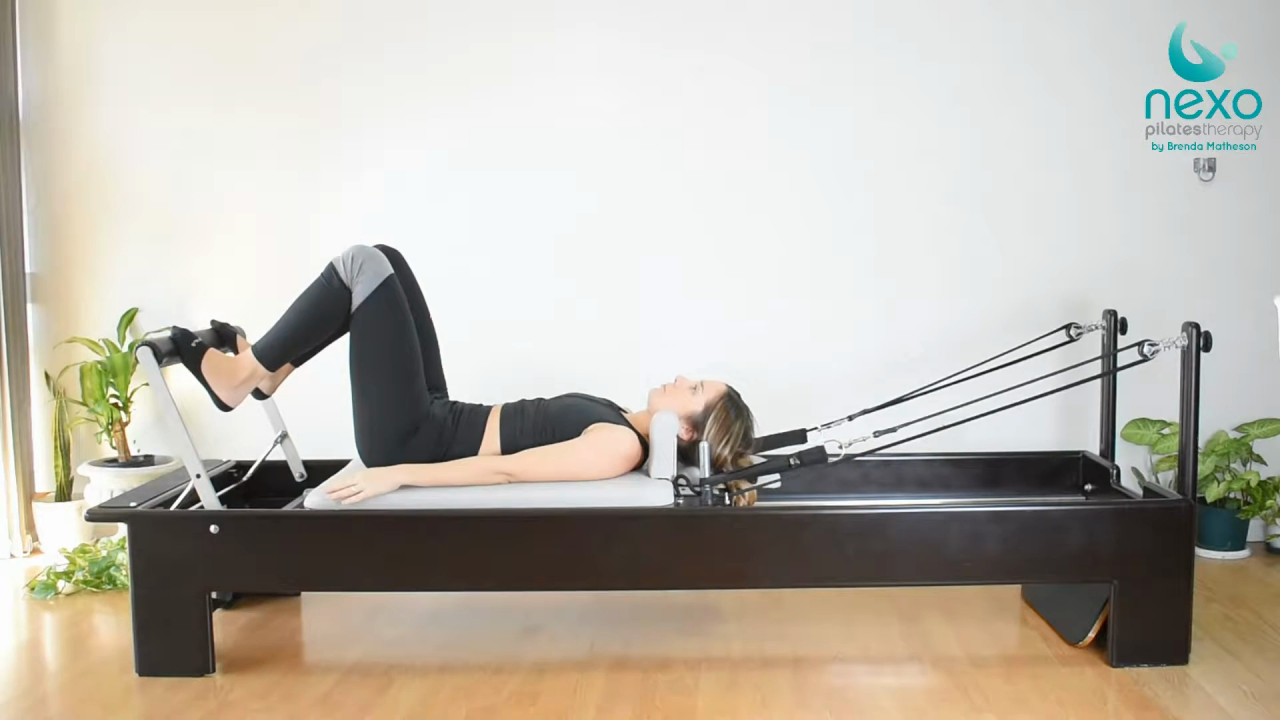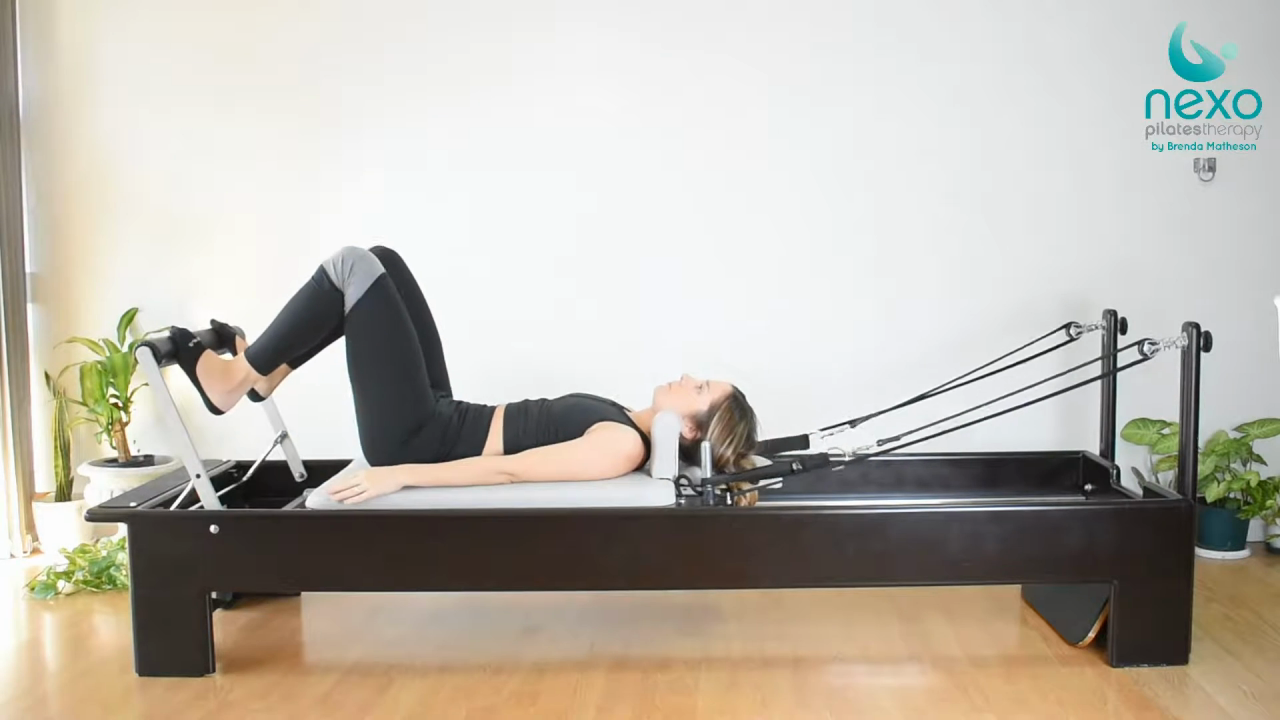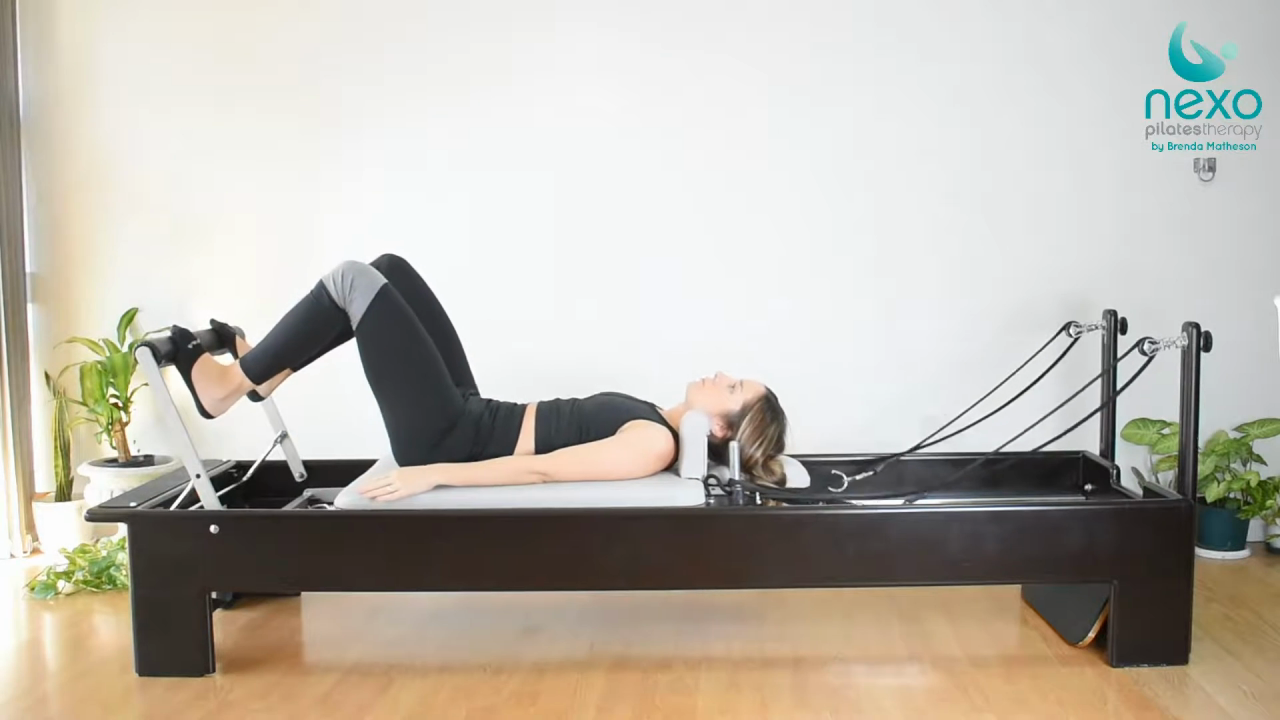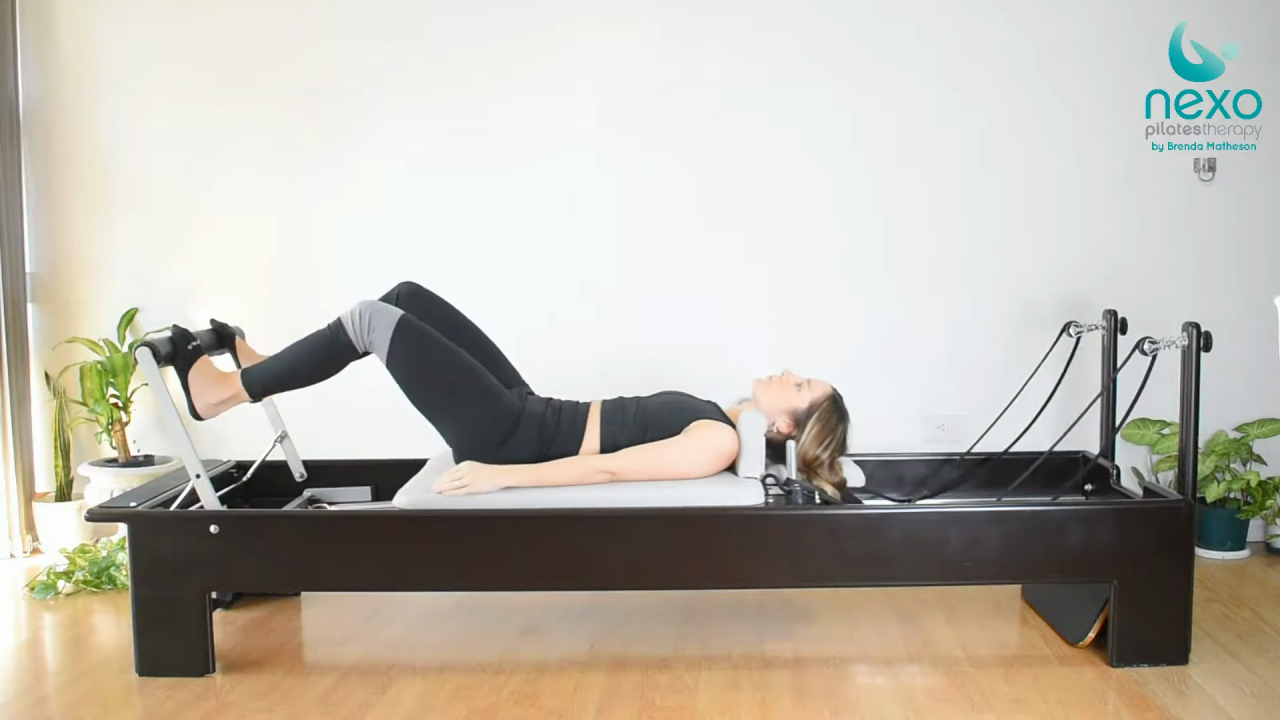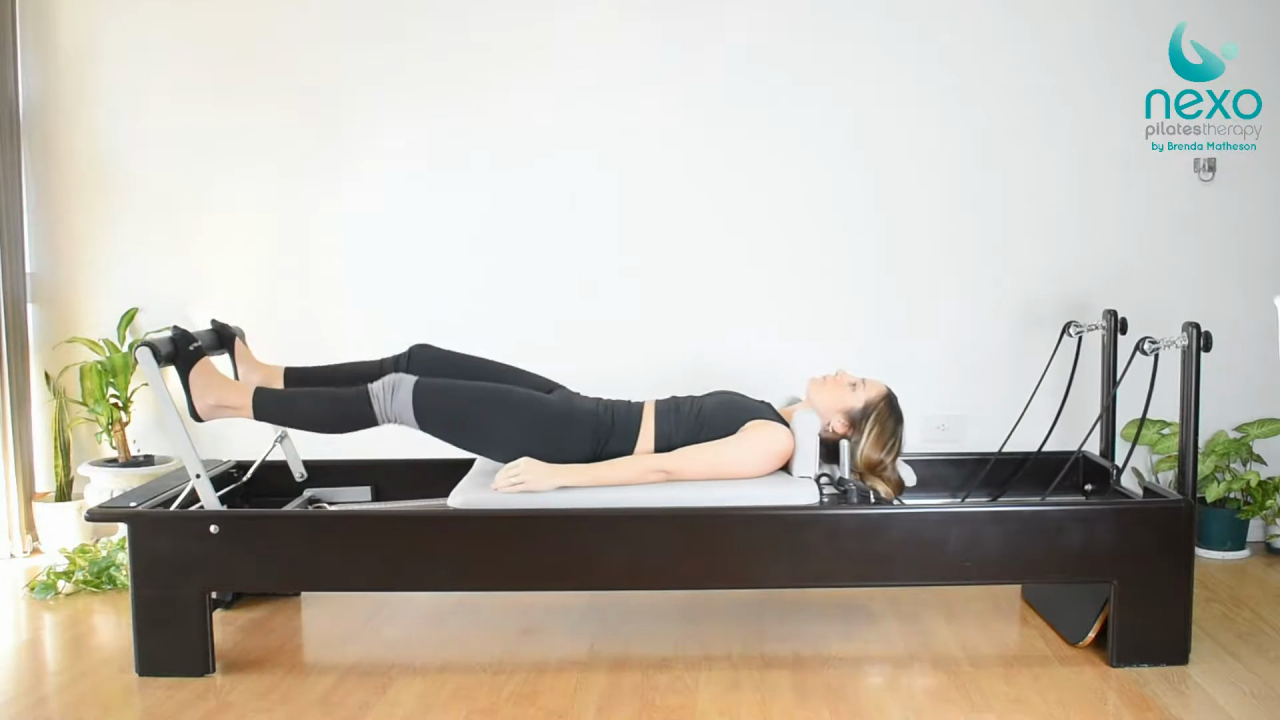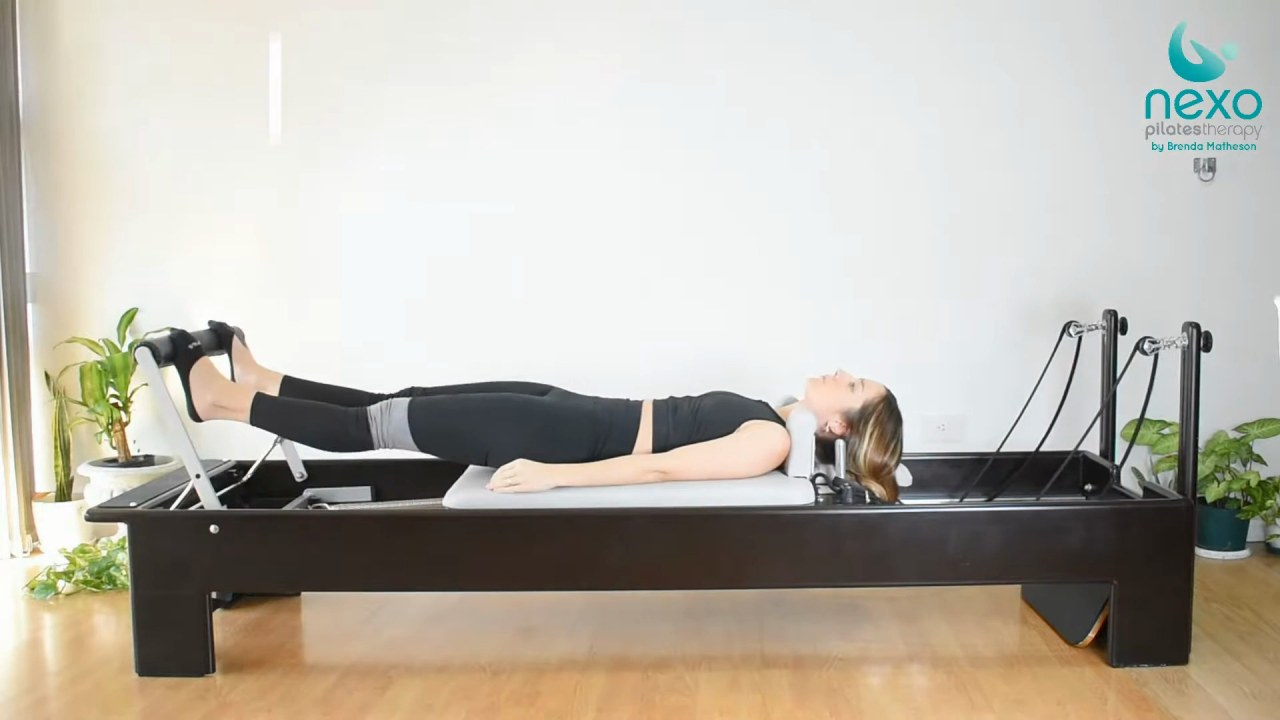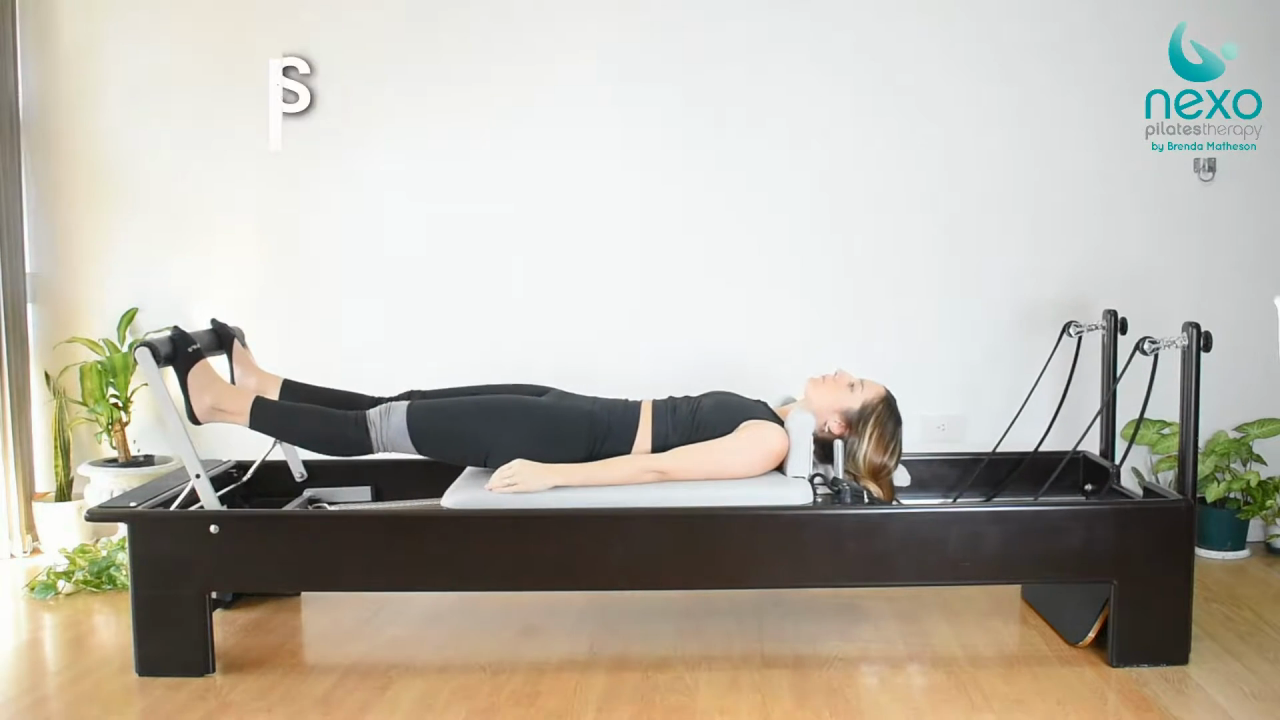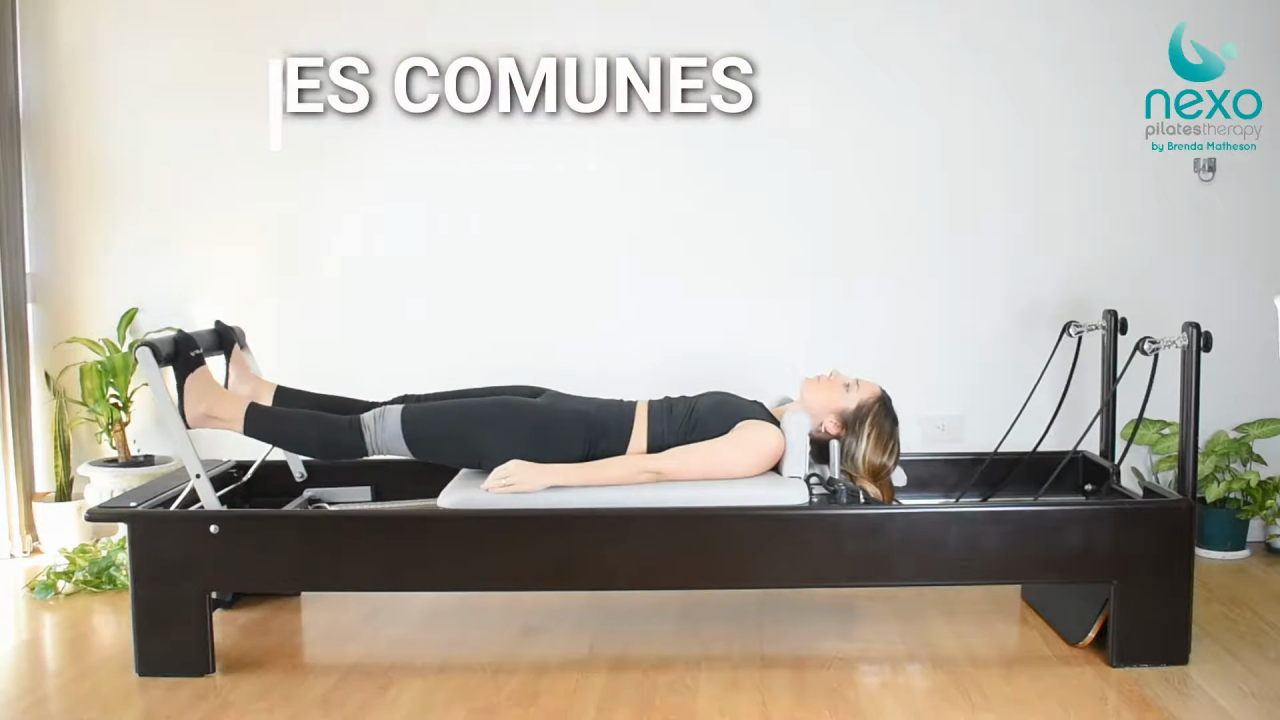
dt=0.3s
person 1, frame 1
left shoulder: (620, 449)
right shoulder: (622, 423)
left elbow: (506, 471)
left wrist: (396, 475)
left hip: (409, 441)
right hip: (438, 420)
left knee: (362, 265)
right knee: (381, 260)
left ankle: (241, 375)
right ankle: (265, 368)
person 1, frame 2
left shoulder: (622, 448)
right shoulder: (627, 423)
left elbow: (508, 471)
left wrist: (399, 474)
left hip: (417, 439)
right hip: (442, 418)
left knee: (353, 267)
right knee: (378, 262)
left ankle: (235, 377)
right ankle: (265, 369)
person 1, frame 3
left shoulder: (654, 446)
right shoulder: (655, 421)
left elbow: (543, 470)
left wrist: (433, 474)
left hip: (449, 439)
right hip: (472, 416)
left knee: (352, 280)
right knee: (388, 271)
left ankle: (228, 384)
right ankle: (262, 371)
person 1, frame 4
left shoulder: (720, 445)
right shoulder: (714, 419)
left elbow: (611, 469)
left wrist: (504, 476)
left hip: (516, 438)
right hip: (532, 413)
left knee: (372, 319)
right knee: (405, 298)
left ankle: (227, 390)
right ankle: (261, 368)
person 1, frame 5
left shoulder: (776, 445)
right shoulder: (768, 417)
left elbow: (666, 468)
left wrist: (560, 474)
left hip: (575, 437)
right hip: (579, 414)
left knee: (396, 396)
right knee: (418, 361)
left ankle: (224, 397)
right ankle: (262, 377)
person 1, frame 6
left shoulder: (771, 444)
right shoulder: (768, 417)
left elbow: (661, 468)
left wrist: (555, 475)
left hip: (572, 438)
right hip: (574, 414)
left knee: (383, 422)
right knee: (394, 410)
left ankle: (224, 397)
right ankle: (257, 380)
person 1, frame 7
left shoulder: (770, 445)
right shoulder: (767, 417)
left elbow: (660, 468)
left wrist: (552, 475)
left hip: (568, 438)
right hip: (571, 415)
left knee: (376, 429)
right knee: (390, 411)
left ankle: (224, 402)
right ankle: (257, 385)
person 1, frame 8
left shoulder: (765, 445)
right shoulder: (762, 417)
left elbow: (655, 468)
left wrist: (548, 474)
left hip: (565, 439)
right hip: (566, 415)
left knee: (370, 434)
right knee: (384, 417)
left ankle: (219, 407)
right ankle: (252, 389)
